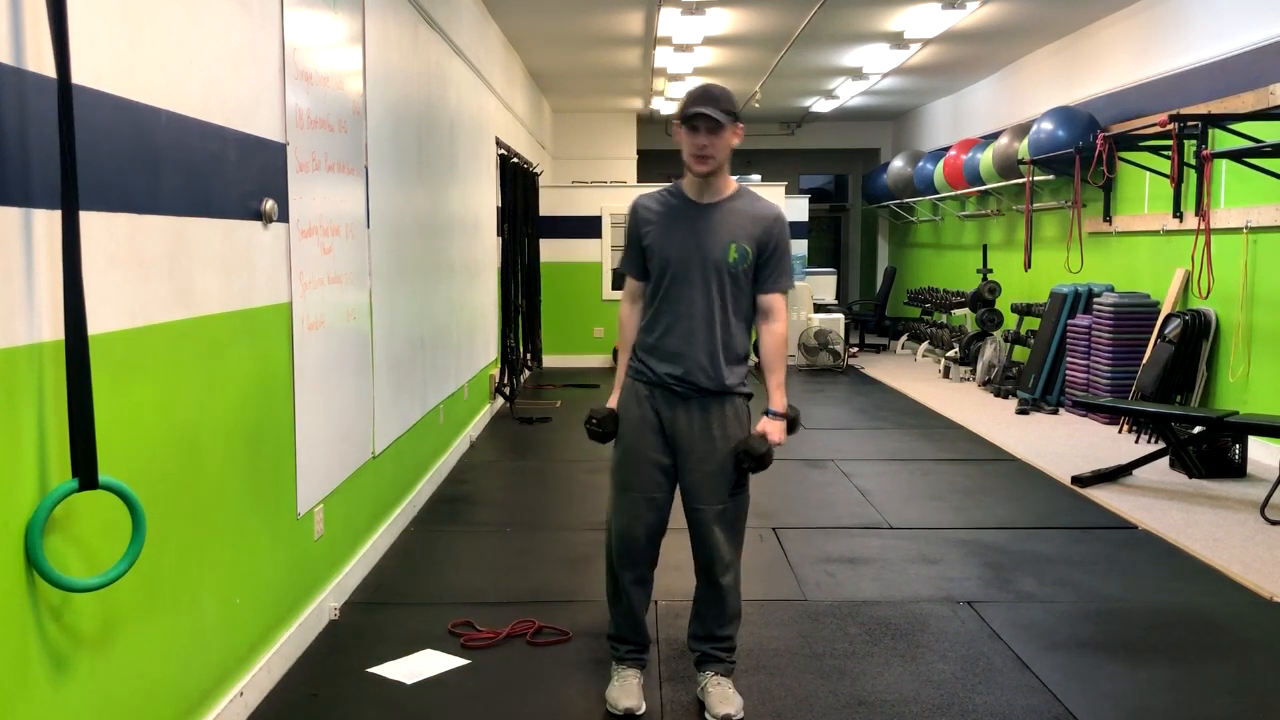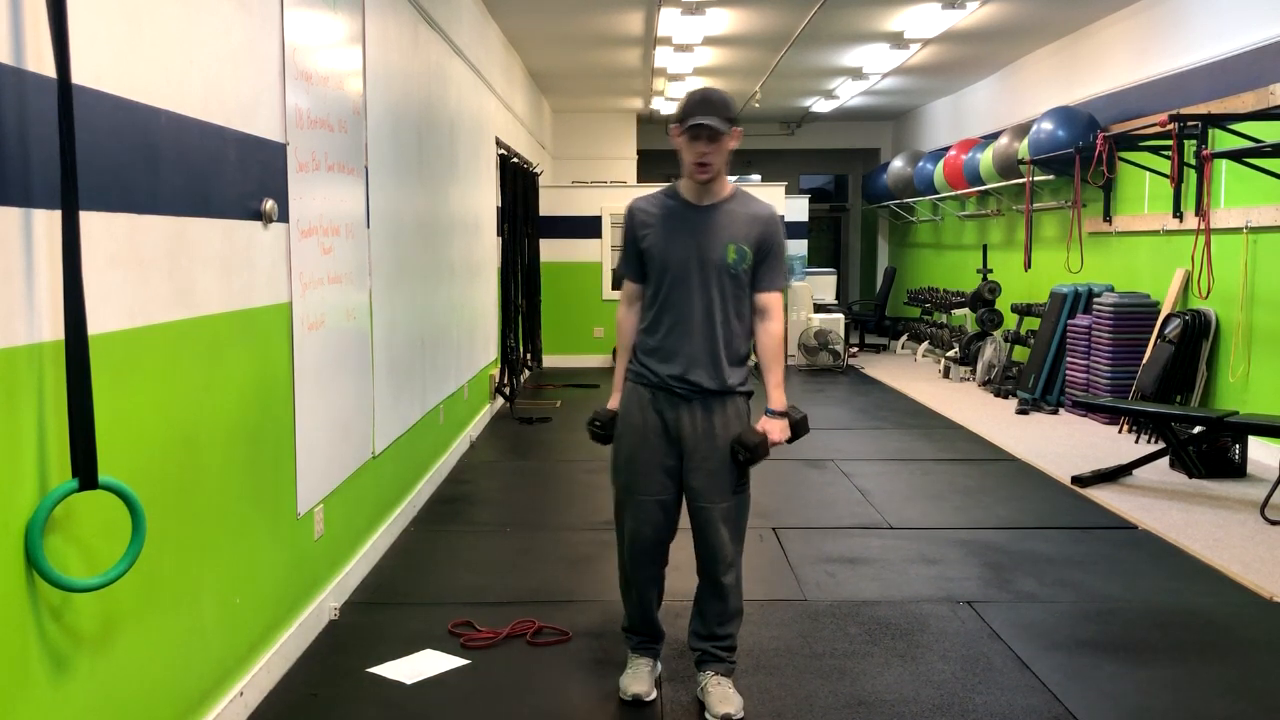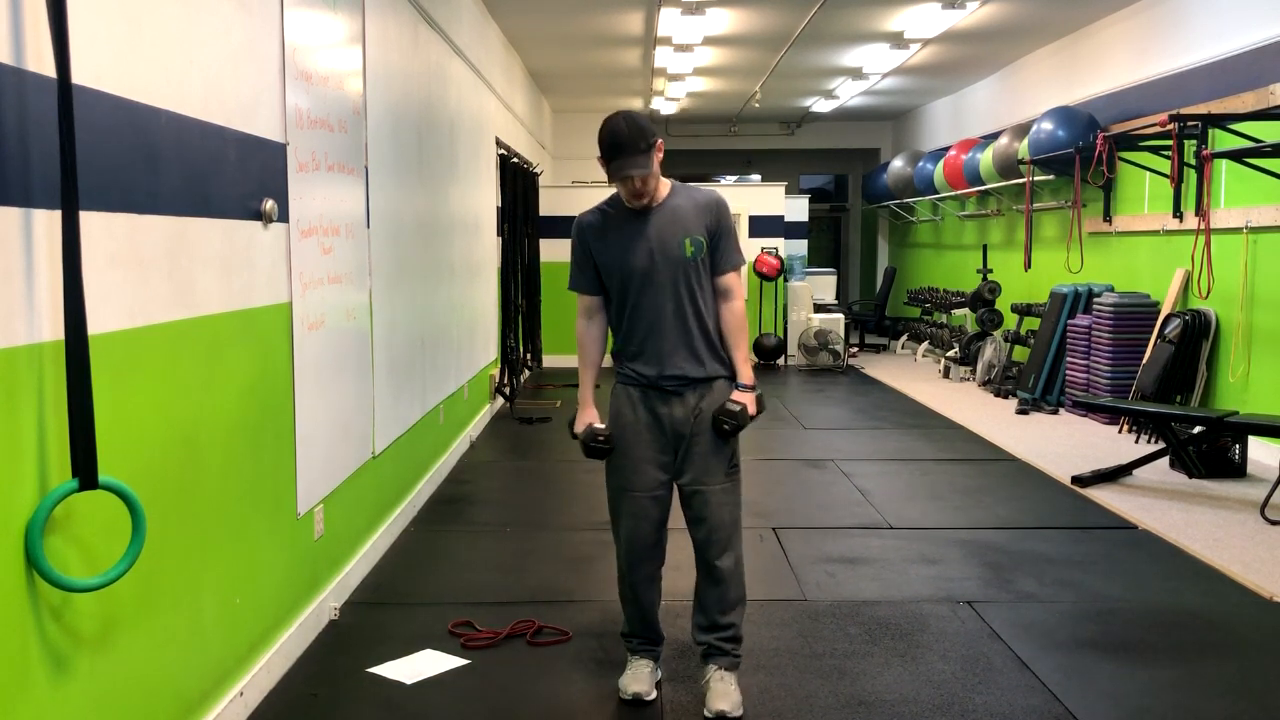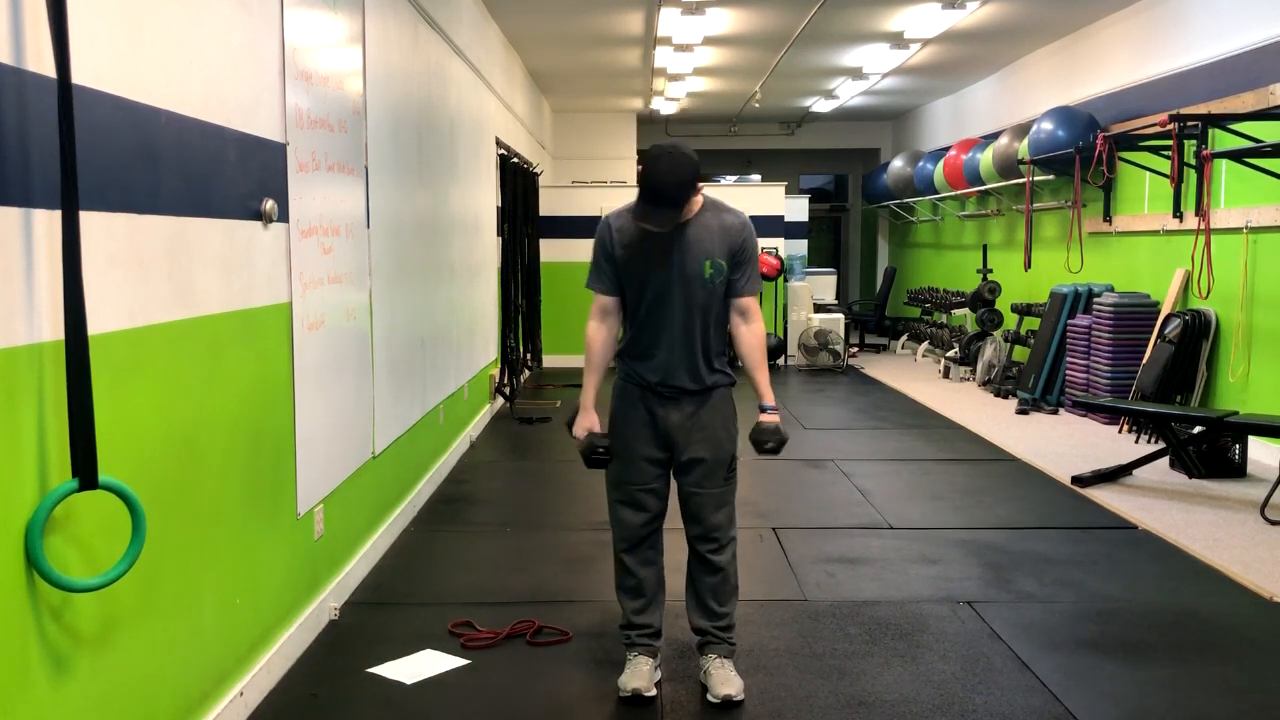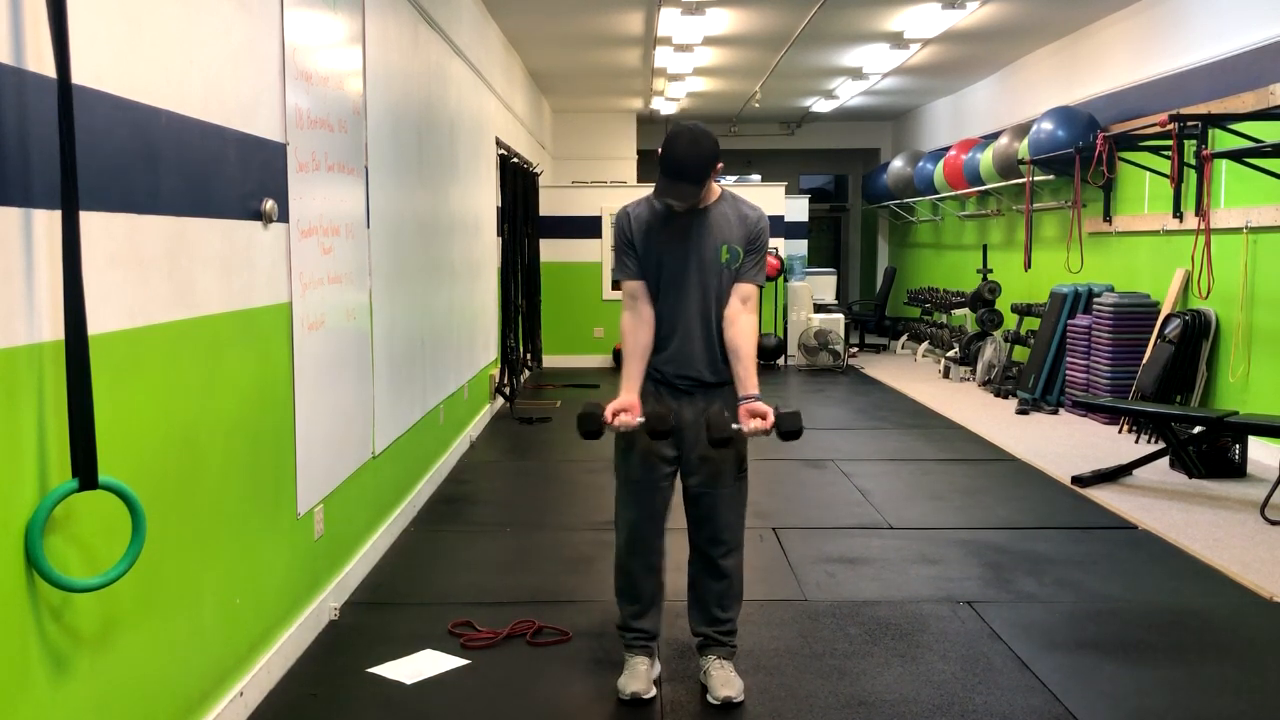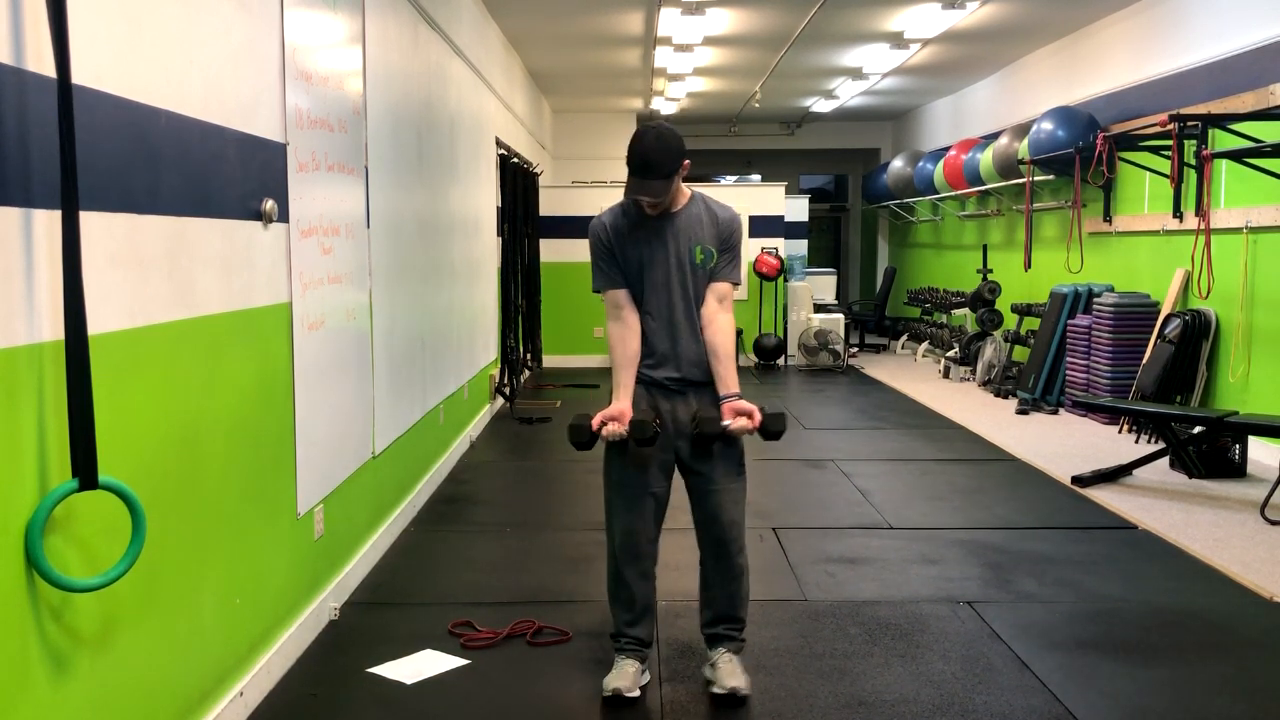
dt=0.5s
person 1, frame 1
left shoulder: (763, 220)
right shoulder: (648, 211)
left elbow: (771, 317)
right elbow: (632, 301)
left wrist: (775, 408)
right wrist: (618, 386)
left hip: (720, 405)
right hip: (648, 398)
left knee: (718, 546)
right knee: (630, 537)
left ankle: (714, 666)
right ankle: (628, 659)
person 1, frame 2
left shoulder: (759, 220)
right shoulder: (644, 214)
left elbow: (768, 315)
right elbow: (631, 304)
left wrist: (776, 406)
right wrist: (617, 388)
left hip: (721, 405)
right hip: (647, 400)
left knee: (720, 545)
right knee: (641, 538)
left ankle: (715, 665)
right ankle: (643, 650)
person 1, frame 3
left shoulder: (707, 208)
right shoulder: (592, 228)
left elbow: (730, 297)
right elbow: (591, 317)
left wrist: (744, 381)
right wrist: (586, 401)
left hip: (707, 393)
right hip: (635, 397)
left knee: (718, 534)
right knee: (637, 536)
left ankle: (720, 661)
right ankle: (643, 650)
person 1, frame 4
left shoulder: (733, 229)
right shoulder: (616, 229)
left elbow: (745, 318)
right elbow: (604, 318)
left wrist: (767, 401)
right wrist: (587, 405)
left hip: (706, 399)
right hip: (636, 398)
left knee: (711, 530)
right knee: (635, 529)
left ankle: (716, 648)
right ankle: (642, 647)
person 1, frame 5
left shoulder: (747, 221)
right shoulder: (634, 220)
left elbow: (741, 311)
right elbow: (637, 310)
left wrist: (749, 396)
right wrist: (629, 392)
left hip: (716, 396)
right hip: (652, 393)
left knee: (719, 534)
right knee: (637, 528)
left ankle: (716, 651)
right ankle: (640, 648)
person 1, frame 6
left shoulder: (720, 222)
right shoulder: (608, 228)
left elbow: (717, 312)
right elbow: (622, 317)
left wrist: (731, 394)
right wrist: (622, 399)
left hip: (705, 395)
right hip: (643, 396)
left knee: (725, 529)
right knee: (631, 533)
left ankle: (724, 646)
right ankle: (631, 651)
